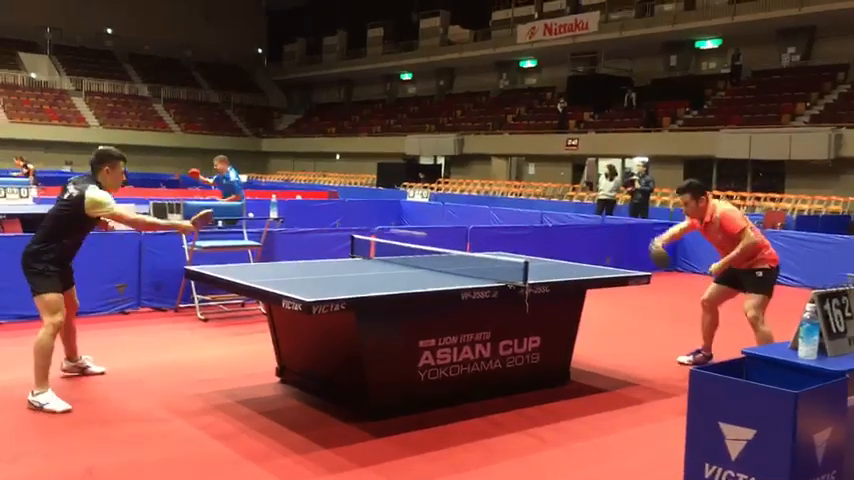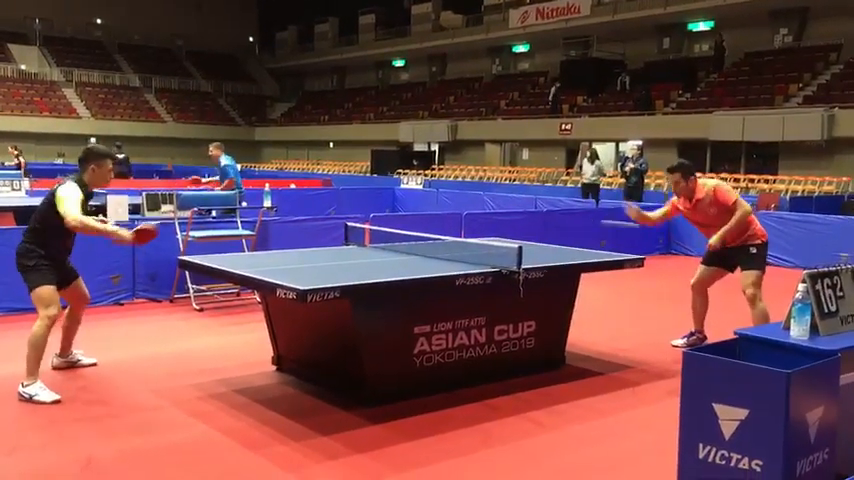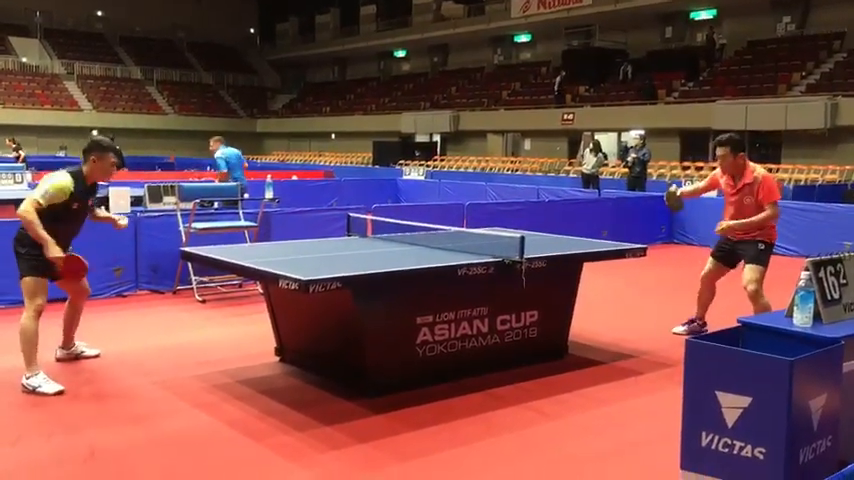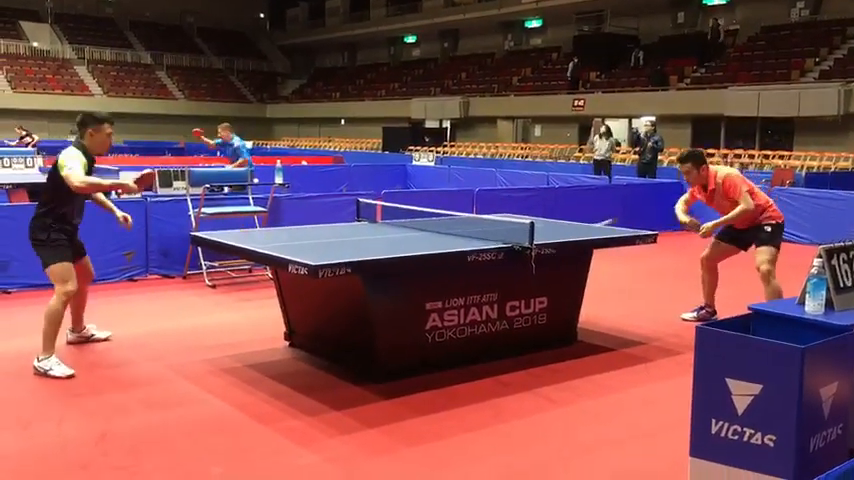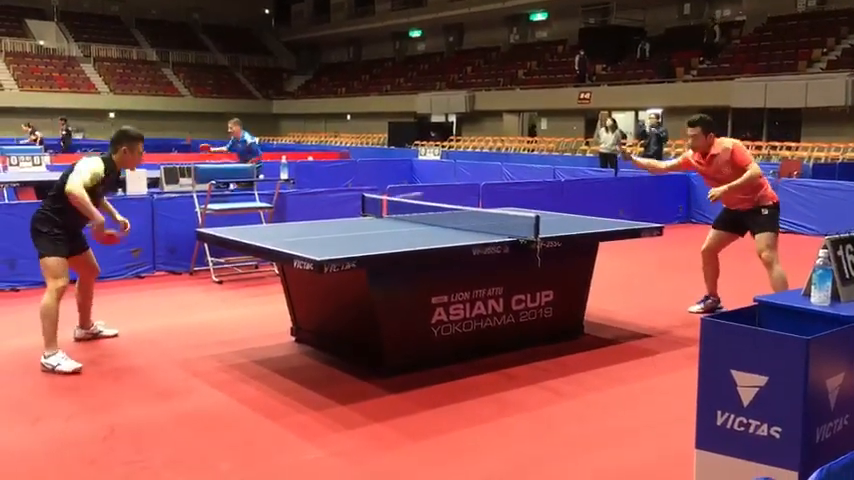
dt=1s
person 1, frame 1
left shoulder: (80, 184)
right shoulder: (93, 194)
right elbow: (134, 221)
left wrist: (97, 219)
right wrist: (176, 225)
left hip: (57, 259)
right hip: (41, 260)
left knee: (71, 310)
right knee: (54, 321)
left ankle: (73, 360)
right ankle: (40, 393)
person 1, frame 2
left shoulder: (79, 188)
right shoulder: (69, 188)
right elbow: (75, 222)
left wrist: (102, 224)
right wrist: (116, 234)
left hip: (55, 256)
right hip: (35, 257)
left knee: (81, 301)
right knee: (49, 314)
left ankle: (64, 355)
right ankle: (29, 384)
person 1, frame 3
left shoulder: (92, 186)
right shoulder: (61, 182)
right elbow: (25, 211)
left wrist: (112, 219)
right wrist: (48, 245)
left hip: (59, 249)
right hip: (37, 250)
left knee: (80, 294)
right knee: (35, 306)
left ankle: (67, 347)
right ankle: (32, 375)
person 1, frame 4
left shoulder: (86, 158)
right shoulder: (72, 156)
left elbow: (93, 191)
right elbow: (78, 184)
left wrist: (116, 211)
right wrist: (118, 185)
left hip: (65, 230)
right hip: (47, 231)
left knee: (86, 278)
right knee: (66, 289)
left ankle: (78, 330)
right ankle: (45, 358)
person 1, frame 5
left shoulder: (112, 172)
right shoulder: (94, 164)
right elbow: (73, 190)
left wrist: (117, 216)
right wrist: (98, 219)
left hip: (69, 227)
right hip: (48, 226)
left knee: (90, 273)
right knee: (58, 285)
left ankle: (85, 327)
right ankle: (50, 355)
person 2, frame 1
left shoulder: (723, 213)
right shoulder: (697, 217)
left elbow: (750, 241)
right elbow: (680, 228)
left wrist: (722, 264)
right wrist: (661, 241)
left hip: (761, 263)
right hip: (737, 265)
left knee: (753, 315)
right knee: (707, 302)
right ankle: (704, 353)
person 2, frame 2
left shoulder: (714, 189)
right shoulder: (680, 201)
left elbow: (745, 210)
right elbow: (654, 218)
left wrist: (721, 234)
right wrist: (637, 214)
left hip: (750, 241)
right hip: (724, 246)
left knee: (751, 292)
right knee: (697, 285)
right ankle: (698, 334)
person 2, frame 3
left shoulder: (761, 178)
right shoulder: (721, 175)
left elbow: (772, 215)
right elbow: (699, 188)
left wrist: (735, 224)
right wrist: (680, 192)
left hip: (758, 238)
right hip: (731, 237)
left knee: (751, 287)
right knee: (706, 278)
right ankle: (699, 322)
person 2, frame 4
left shoulder: (726, 177)
right shoulder: (697, 186)
left elbow: (748, 207)
right elbow: (683, 202)
left wrist: (715, 224)
right wrist: (682, 217)
left hip: (765, 220)
right hip: (740, 224)
left knee: (764, 269)
right knee: (707, 260)
right ankle: (708, 309)
person 2, frame 5
left shoulder: (731, 147)
right shoulder: (693, 156)
left elbow: (756, 173)
right elbow: (662, 167)
left wrist: (726, 188)
right wrist: (632, 159)
left hip: (761, 203)
right hip: (734, 209)
left knee: (767, 256)
right knee: (707, 250)
right ankle: (712, 299)
